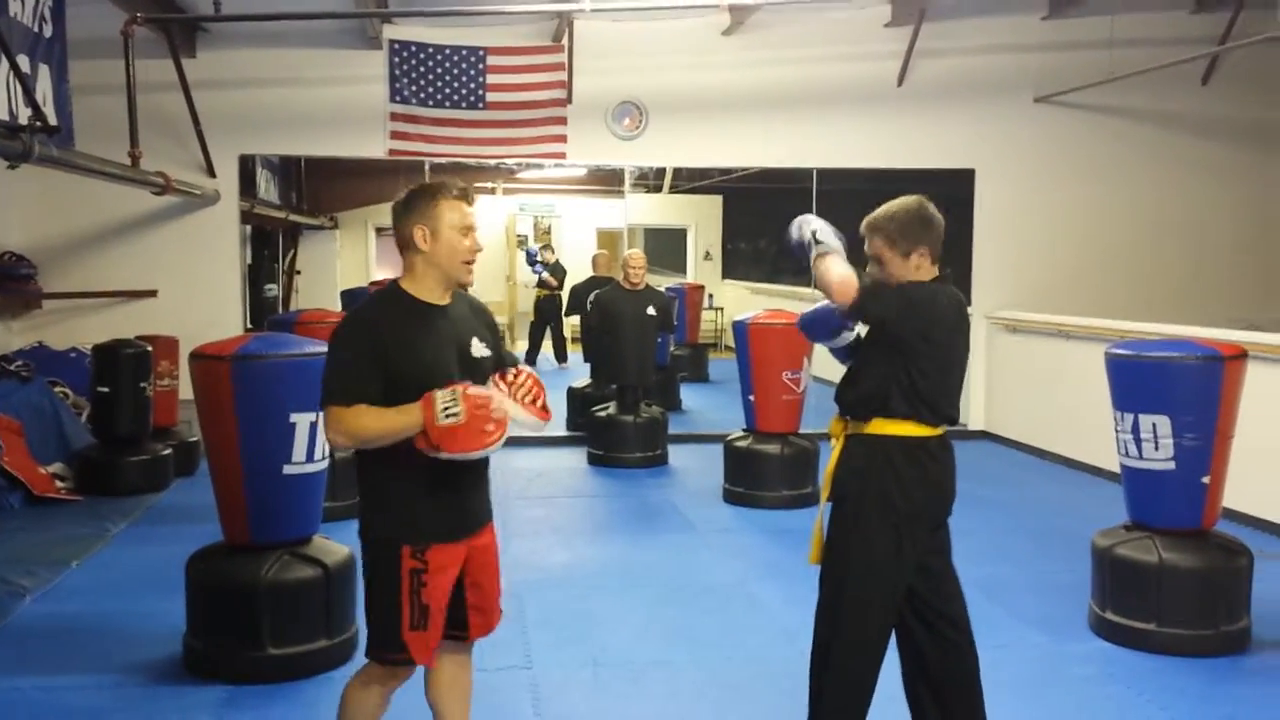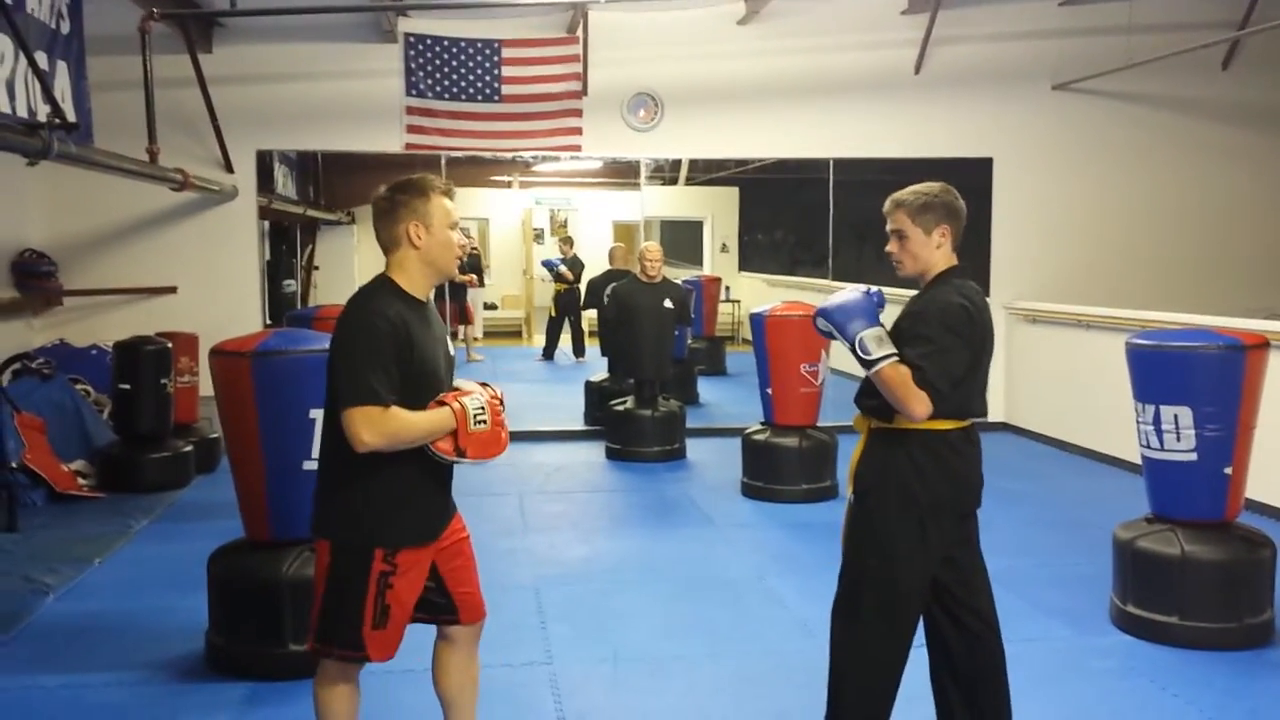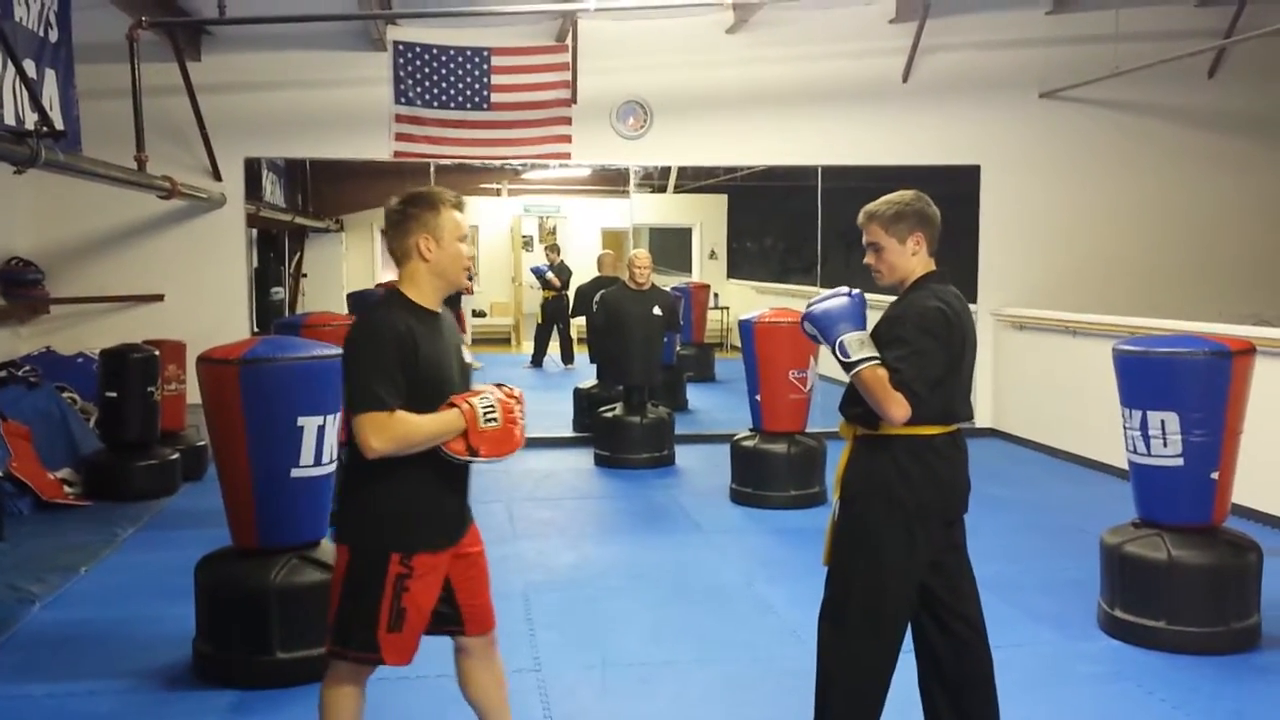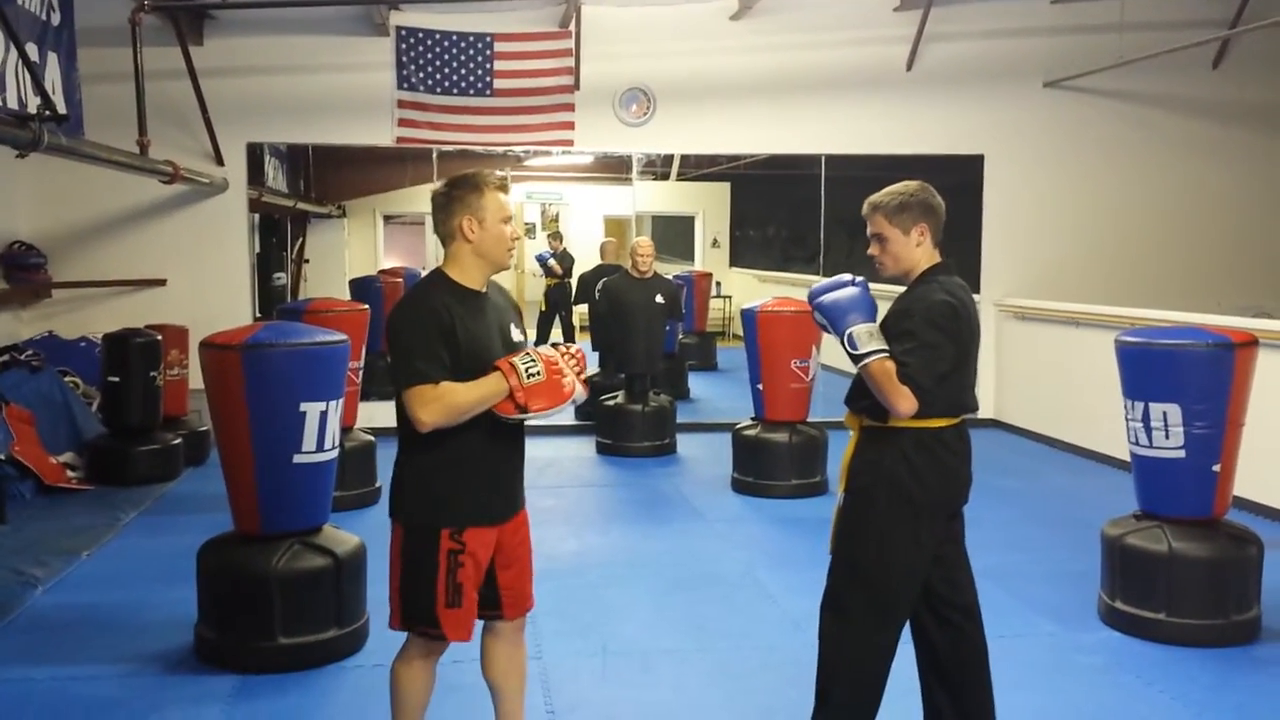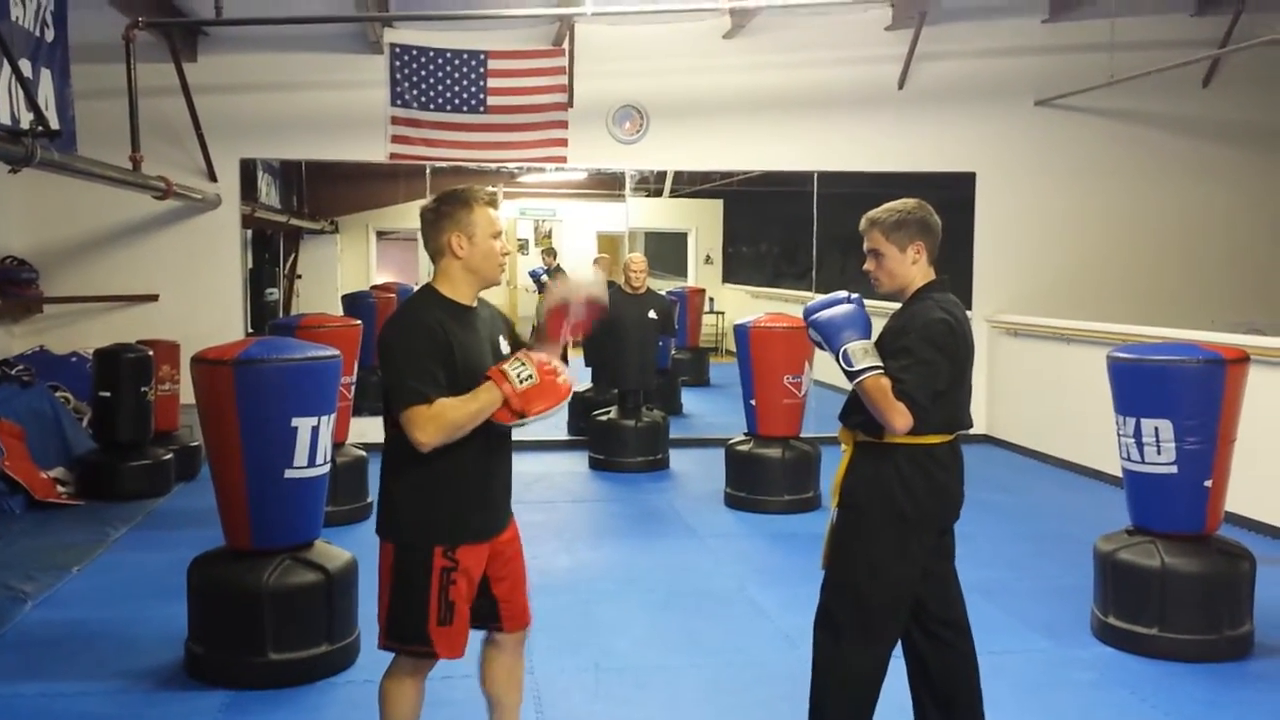
dt=0.4s
person 1, frame 1
left shoulder: (474, 314)
right shoulder: (369, 323)
left elbow: (510, 383)
right elbow: (342, 427)
left wrist: (522, 394)
right wrist: (428, 412)
left hip: (470, 516)
right hip: (405, 527)
left knee: (457, 641)
right knee: (397, 659)
person 1, frame 2
left shoulder: (422, 308)
right shoulder: (372, 317)
right elbow: (369, 430)
left wrist: (472, 402)
right wrist: (458, 415)
left hip: (434, 515)
right hip: (369, 526)
left knee: (464, 625)
right knee: (346, 656)
person 1, frame 3
left shoulder: (442, 319)
right shoulder: (381, 329)
right elbow: (378, 436)
left wrist: (491, 406)
right wrist: (468, 417)
left hip: (450, 522)
right hip: (387, 532)
left knee: (478, 637)
right knee: (355, 661)
person 1, frame 4
left shoulder: (500, 300)
right shoulder: (423, 308)
right elbow: (428, 410)
left wrist: (556, 375)
right wrist: (511, 378)
left hip: (503, 501)
right hip: (441, 511)
left knee: (508, 621)
right knee: (428, 637)
person 1, frame 5
left shoulder: (487, 315)
right shoulder: (415, 325)
left elbow: (507, 401)
right elbow: (426, 429)
right wrist: (505, 385)
left hip: (491, 517)
right hip: (430, 527)
left knee: (509, 632)
right knee: (417, 654)
person 2, frame 1
left shoulder: (928, 307)
right shoulder: (933, 305)
left elbow: (843, 288)
right elbow: (884, 363)
left wrist: (819, 238)
right wrist: (842, 337)
left hip: (889, 472)
right hip: (914, 467)
left knee: (852, 613)
right knee: (929, 605)
person 2, frame 2
left shoulder: (945, 308)
right shoulder: (957, 297)
left elbow: (916, 402)
left wrist: (865, 336)
right wrist: (864, 326)
left hip: (914, 470)
right hip: (942, 466)
left knee: (872, 612)
right knee: (958, 604)
person 2, frame 3
left shoulder: (922, 312)
right shoulder: (942, 302)
left elbow: (895, 405)
left wrist: (848, 339)
right wrist: (847, 332)
left hip: (898, 476)
right hip: (930, 471)
left knee: (858, 619)
right knee: (947, 612)
person 2, frame 4
left shoulder: (933, 304)
right shoulder: (946, 293)
left elbow: (902, 398)
left wrist: (857, 330)
right wrist: (856, 319)
left hip: (903, 469)
right hip: (931, 465)
left knee: (859, 608)
right knee: (944, 602)
person 2, frame 5
left shoulder: (928, 322)
right shoulder: (934, 312)
left elbow: (897, 415)
right elbow: (900, 394)
left wrist: (852, 348)
right wrist: (850, 337)
left hip: (896, 486)
right hip: (923, 482)
left knee: (852, 622)
right knee: (935, 617)
